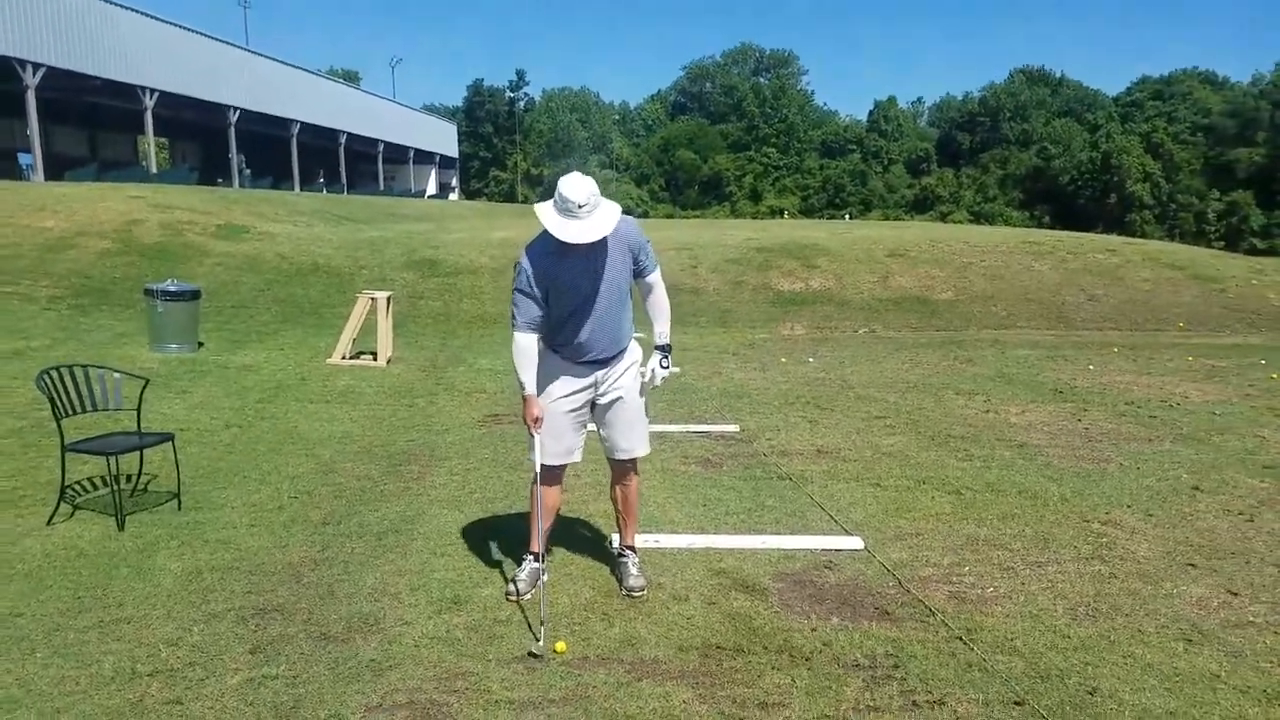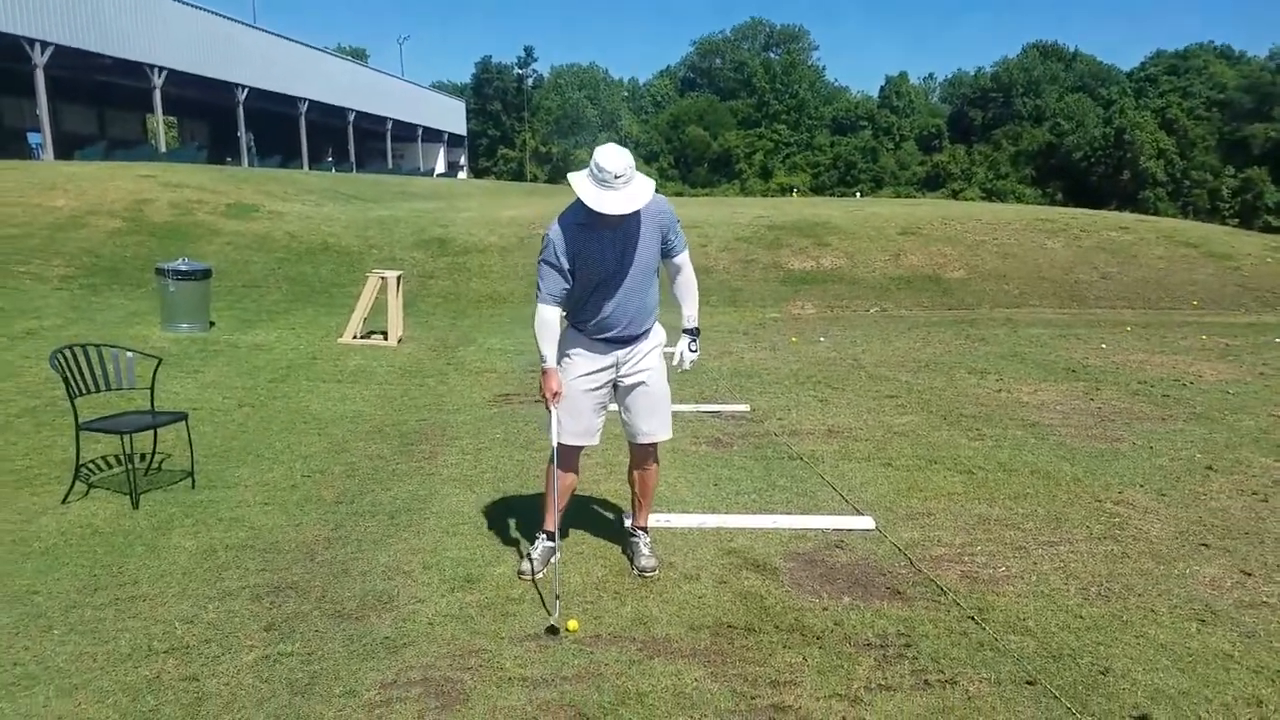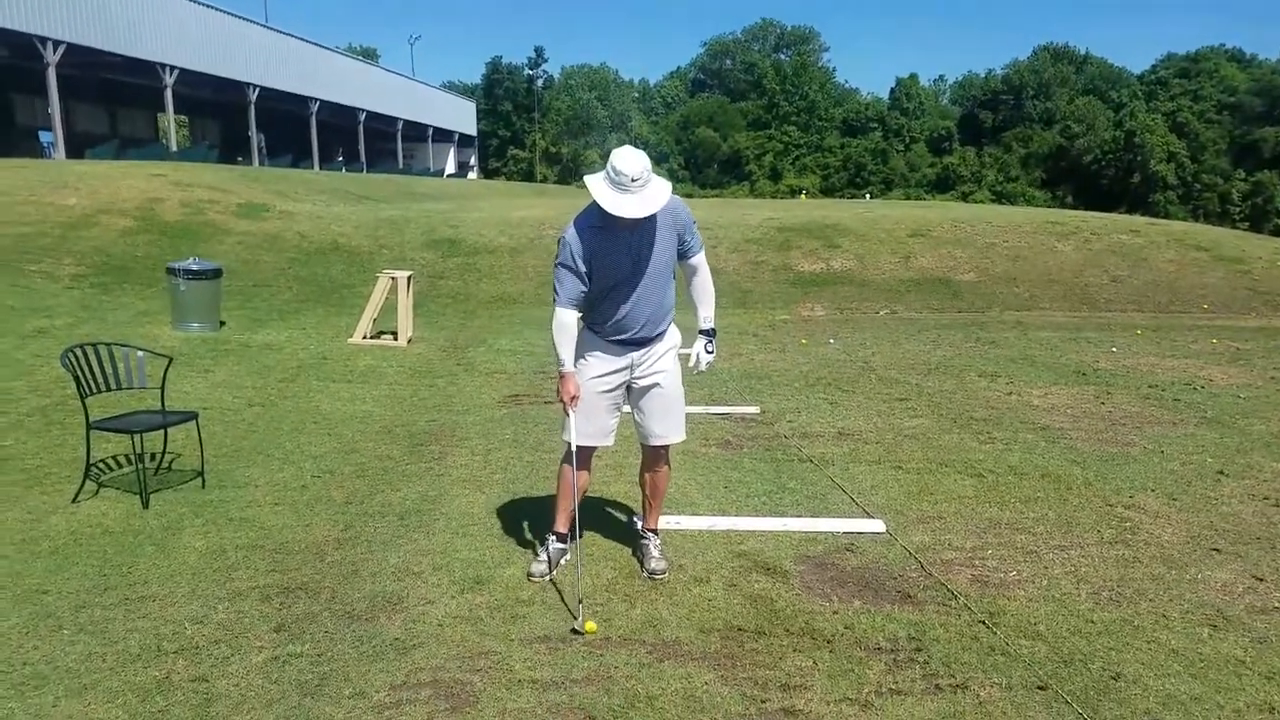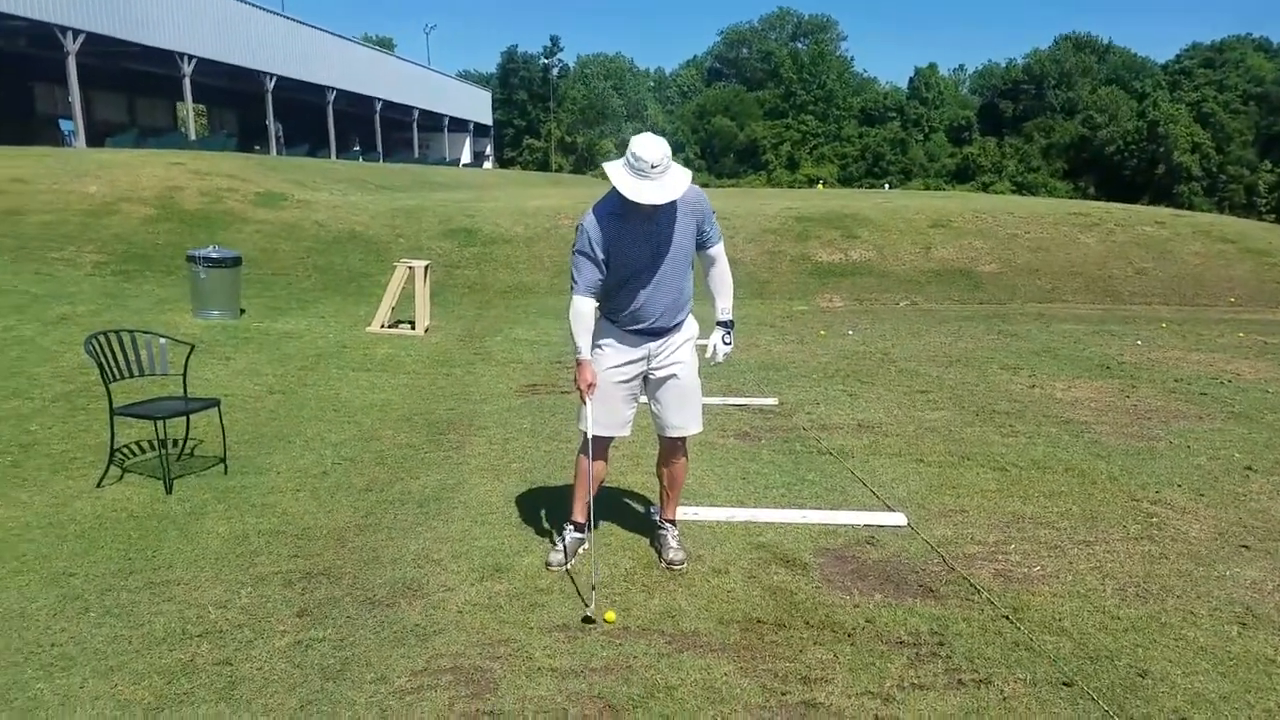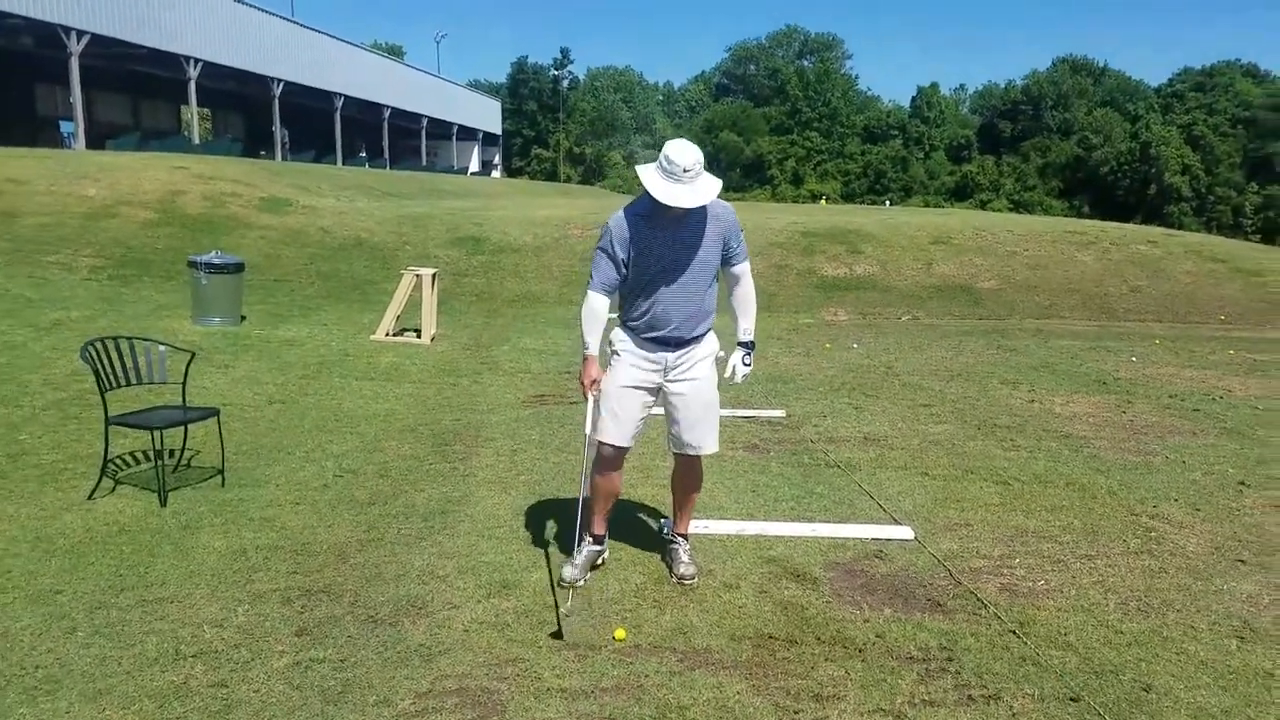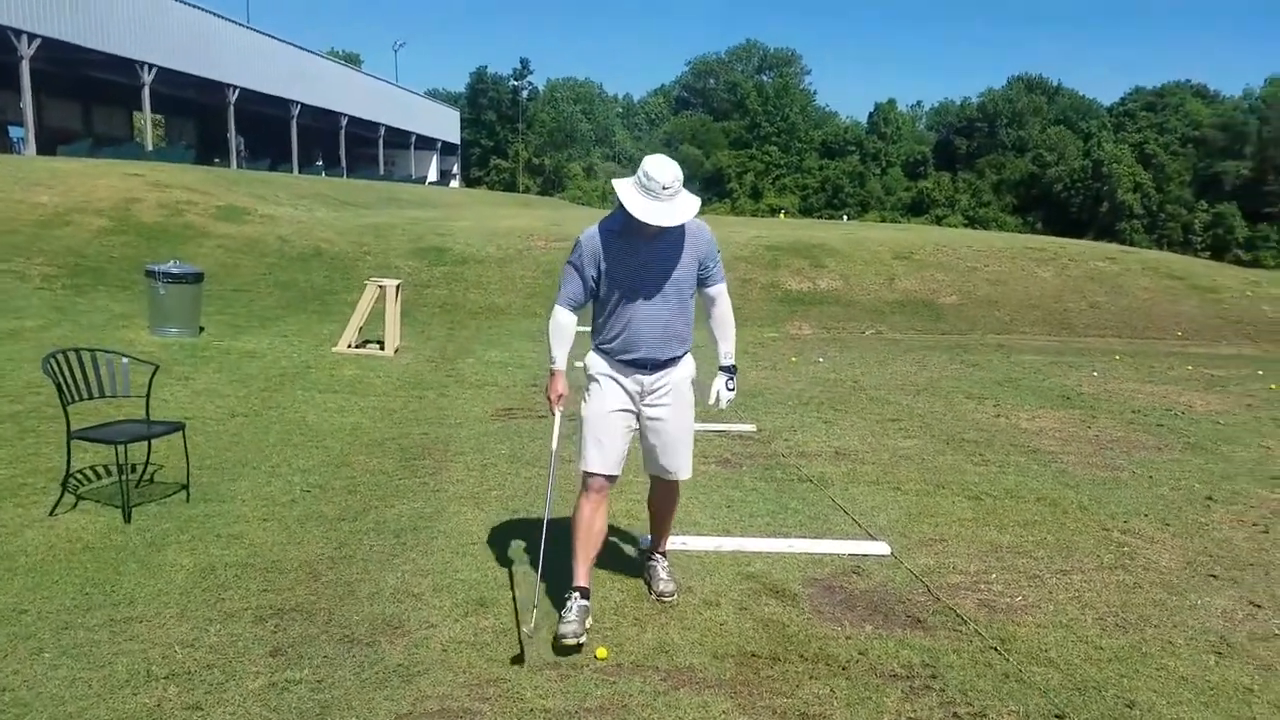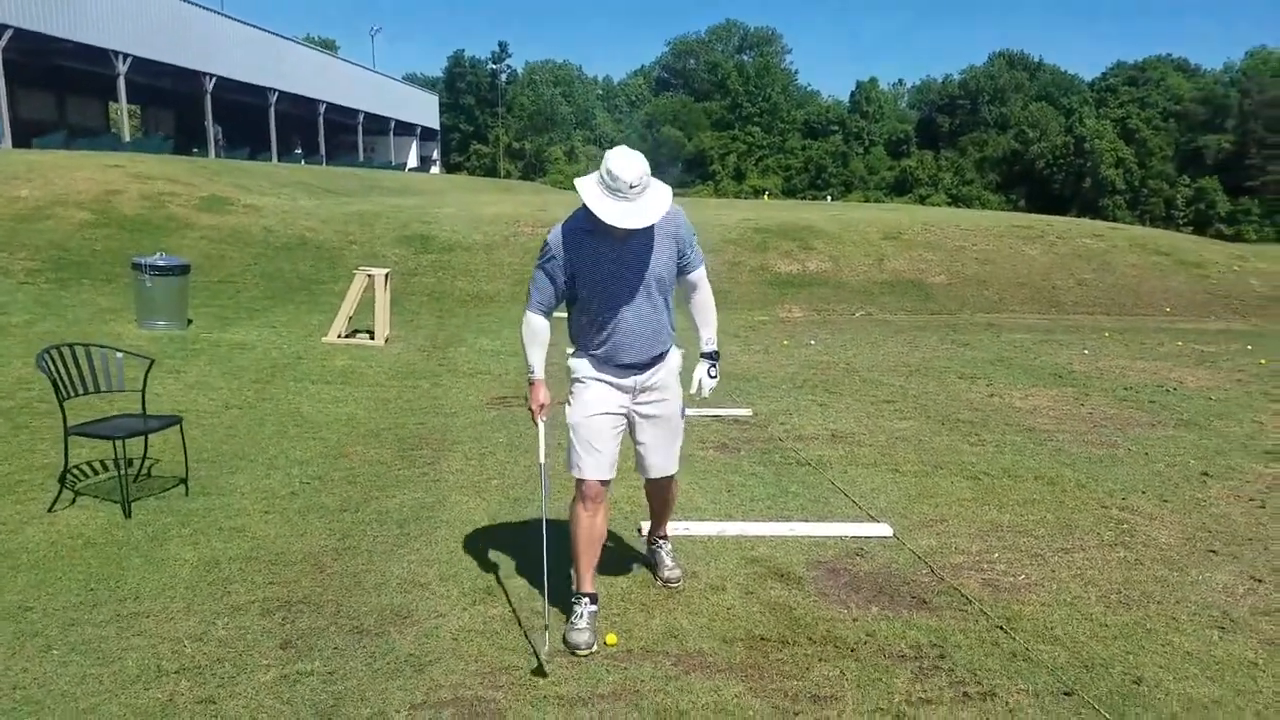
dt=0.3s
person 1, frame 1
left shoulder: (628, 233)
right shoulder: (535, 259)
left elbow: (652, 287)
right elbow: (524, 331)
left wrist: (661, 346)
right wrist: (529, 394)
left hip: (620, 367)
right hip: (562, 372)
left knee: (625, 464)
right knee: (550, 467)
left ankle: (627, 554)
right ankle: (534, 558)
person 1, frame 2
left shoulder: (658, 212)
right shoulder: (563, 231)
left elbow: (680, 269)
right elbow: (548, 304)
left wrist: (690, 329)
right wrist: (548, 367)
left hip: (644, 347)
right hip: (585, 350)
left knee: (645, 447)
right knee: (568, 448)
left ankle: (639, 533)
right ankle: (548, 537)
person 1, frame 3
left shoulder: (675, 213)
right shoulder: (578, 234)
left elbow: (696, 269)
right elbow: (566, 308)
left wrist: (707, 331)
right wrist: (567, 371)
left hip: (658, 350)
right hip: (599, 352)
left knee: (657, 448)
right knee: (580, 447)
left ankle: (649, 536)
right ankle: (558, 538)
person 1, frame 4
left shoulder: (694, 203)
right shoulder: (598, 221)
left elbow: (715, 260)
right elbow: (584, 296)
left wrist: (724, 322)
right wrist: (583, 358)
left hip: (676, 340)
right hip: (617, 341)
left knee: (675, 440)
right knee: (597, 438)
left ankle: (667, 526)
right ankle: (576, 527)
person 1, frame 5
left shoulder: (721, 217)
right shoulder: (623, 223)
left elbow: (740, 279)
right elbow: (598, 292)
left wrist: (746, 342)
right wrist: (591, 356)
left hip: (694, 354)
right hip: (634, 352)
left knee: (691, 455)
right knee: (610, 450)
left ankle: (678, 539)
right ankle: (594, 540)
person 1, frame 6
left shoulder: (698, 236)
right shoulder: (597, 239)
left elbow: (717, 300)
right elbow: (566, 307)
left wrist: (727, 365)
right wrist: (557, 370)
left hip: (672, 377)
right hip: (611, 376)
left knee: (667, 478)
right knee: (596, 482)
left ankle: (657, 557)
right ankle: (579, 595)
person 1, frame 7
left shoulder: (673, 223)
right shoulder: (565, 240)
left elbow: (697, 286)
right elbow: (538, 311)
left wrist: (709, 352)
right wrist: (537, 377)
left hip: (660, 372)
right hip: (596, 377)
left knee: (661, 474)
right knee: (591, 488)
left ankle: (657, 541)
right ankle: (585, 600)
